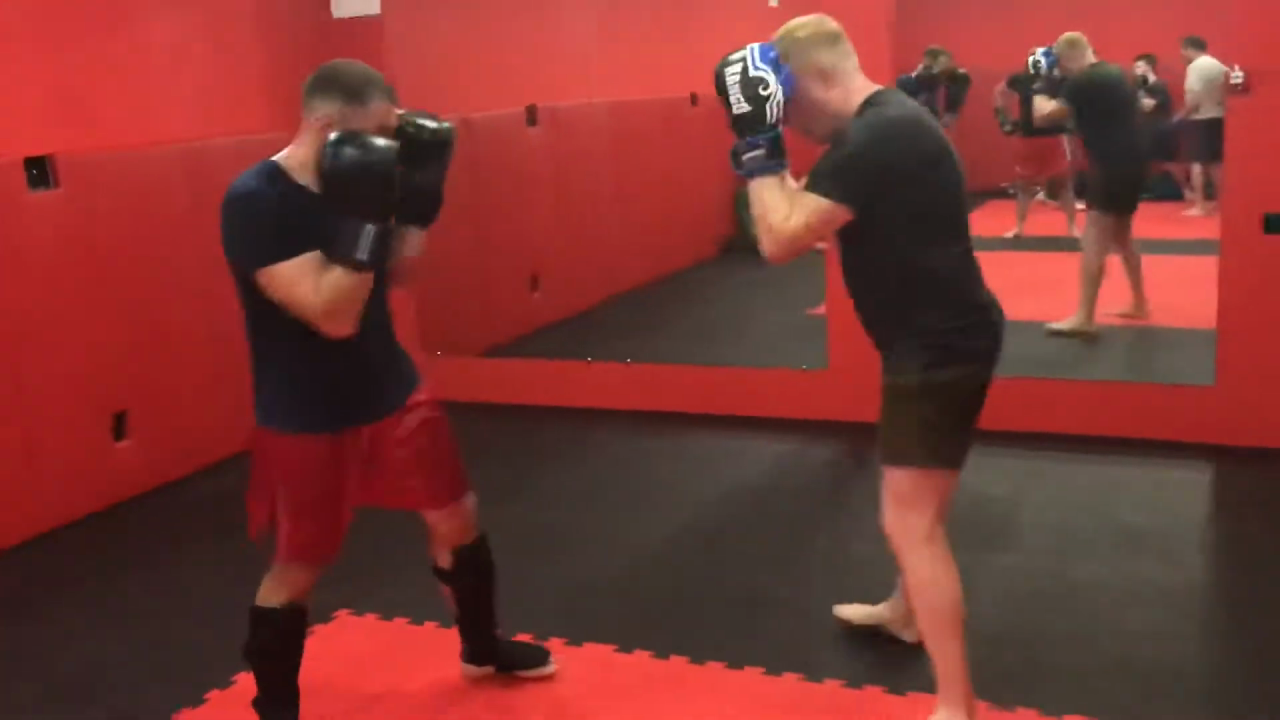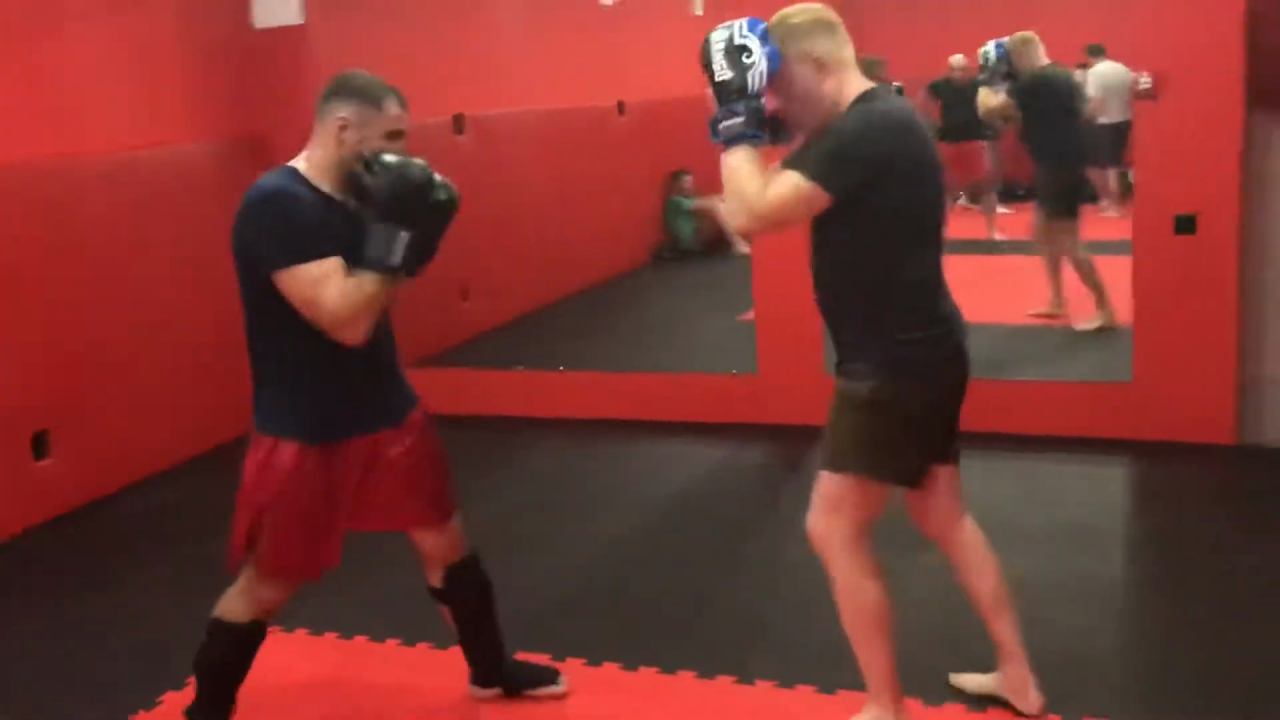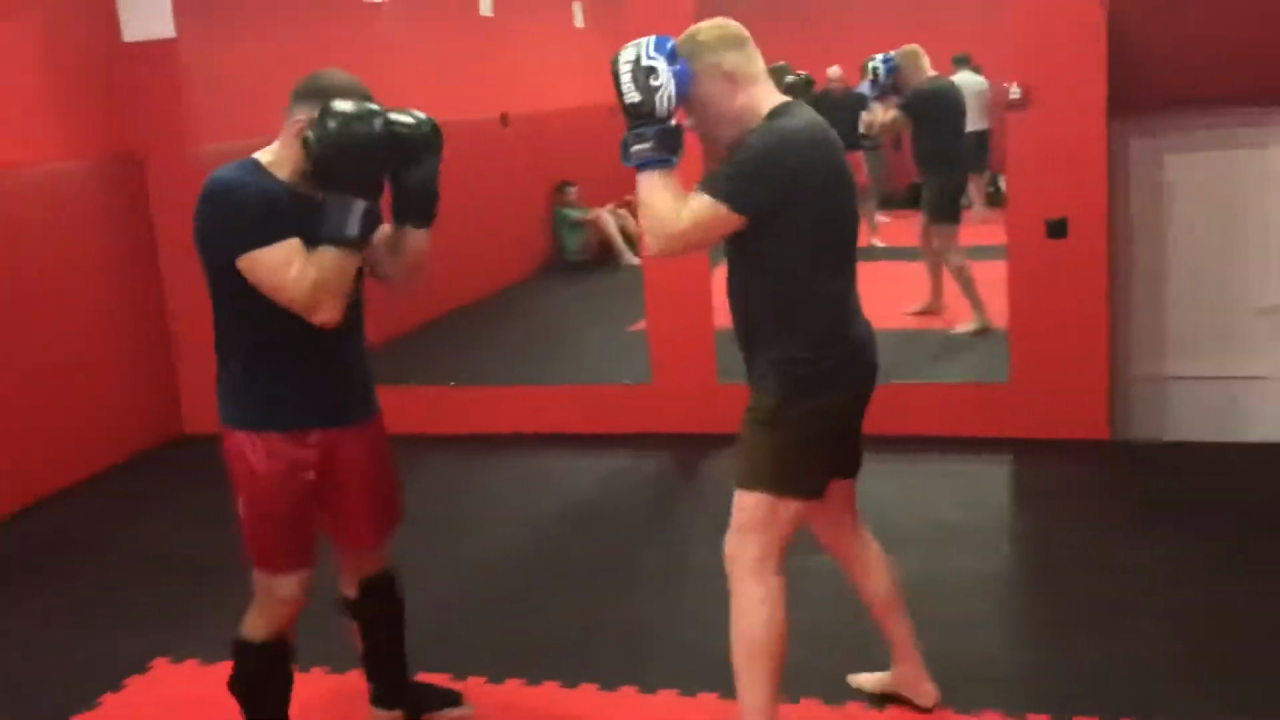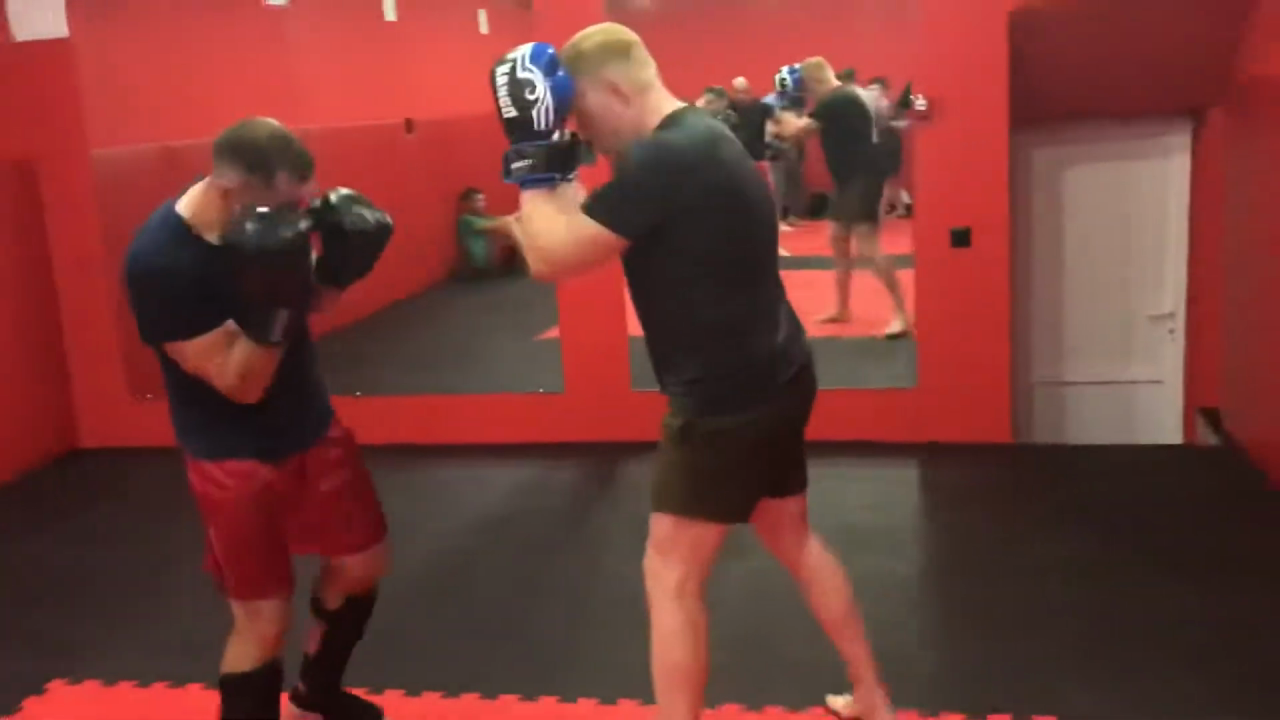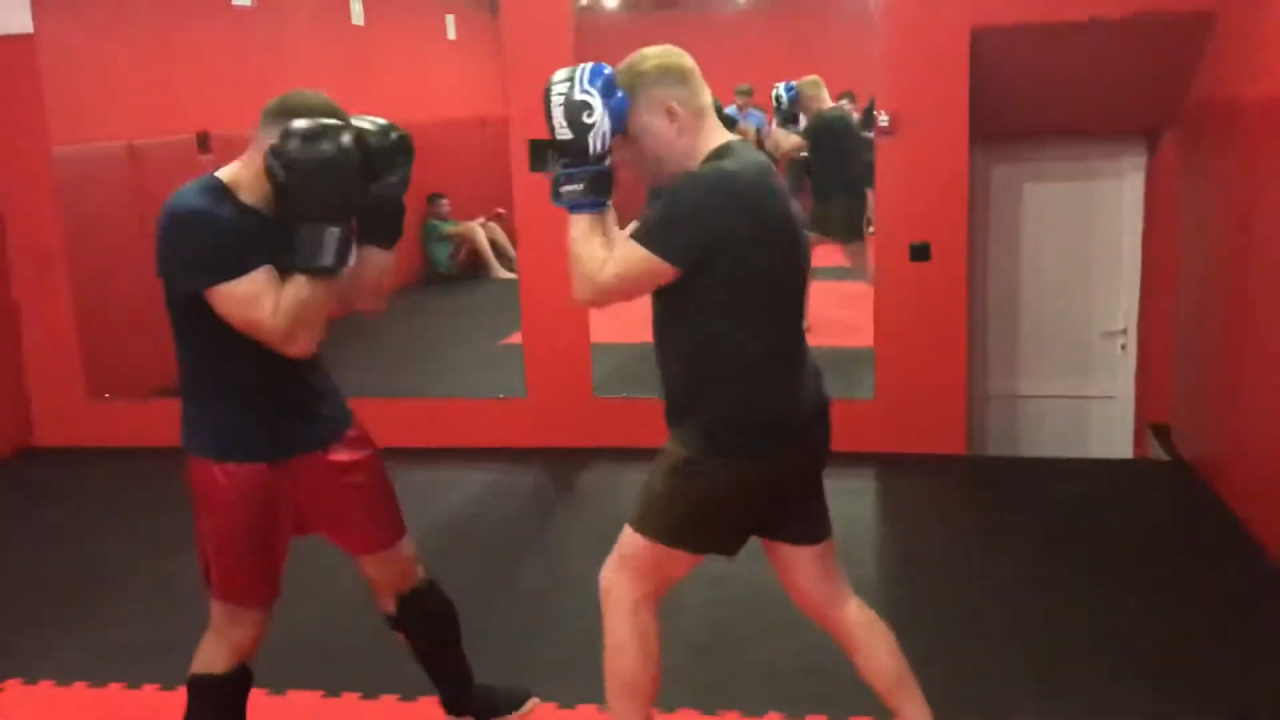
dt=0.3s
person 1, frame 1
left shoulder: (878, 137)
right shoulder: (885, 121)
left elbow: (780, 238)
right elbow: (807, 208)
left wrist: (757, 139)
right wrist: (761, 139)
left hip: (941, 347)
right hip: (936, 336)
left knee: (909, 522)
right knee: (907, 498)
right ankle: (908, 610)
person 1, frame 2
left shoulder: (865, 132)
right shoulder: (874, 123)
left elbow: (748, 214)
right elbow: (780, 199)
left wrist: (735, 113)
right wrist: (742, 114)
left hip: (893, 367)
right hip: (920, 354)
left knee: (834, 531)
right knee: (944, 516)
person 1, frame 3
left shoulder: (779, 146)
right shoulder: (787, 137)
left elbow: (666, 237)
right elbow: (692, 219)
left wrist: (647, 136)
right wrist: (653, 136)
left hip: (801, 379)
right hip: (825, 369)
left knee: (751, 558)
right knee: (839, 526)
person 1, frame 4
left shoulder: (664, 162)
right shoulder: (702, 139)
left elbow: (553, 256)
right elbow: (589, 213)
left wrist: (529, 150)
right wrist: (549, 155)
left hip: (726, 398)
right hip: (775, 374)
left knee: (671, 578)
right knee: (794, 539)
person 1, frame 5
left shoulder: (714, 190)
right shoulder: (738, 174)
left elbow: (595, 282)
right elbow: (629, 248)
left wrist: (578, 172)
right wrist: (592, 176)
left hip: (729, 439)
right hip: (787, 426)
left knee: (625, 586)
right knee: (830, 599)
person 2, frame 1
left shoulder: (371, 178)
right shoulder: (255, 202)
left elbow: (401, 265)
right elbow: (334, 317)
left wrist: (422, 184)
right wrist: (361, 217)
left hip: (393, 393)
right hip: (306, 419)
left knee: (456, 519)
right knee: (297, 568)
left ankle: (482, 647)
person 2, frame 2
left shoulder: (355, 197)
right shoulder: (277, 205)
right elbow: (349, 321)
left wrist: (418, 237)
right wrist: (397, 231)
left hip: (387, 411)
right hip: (306, 431)
left knee: (447, 543)
right knee: (267, 583)
person 2, frame 3
left shoulder: (327, 187)
right shoulder: (234, 196)
left elbow: (401, 269)
right elbow: (322, 303)
left wrist: (415, 192)
right wrist: (353, 197)
left hip: (349, 411)
right hip: (270, 426)
left knee: (367, 560)
right knee: (282, 591)
person 2, frame 4
left shoulder: (267, 219)
right shoulder: (159, 261)
left elbow: (314, 298)
right elbow: (243, 384)
left wrist: (343, 254)
right wrist: (273, 296)
left hip: (310, 424)
right hip: (234, 452)
left knee: (363, 563)
right knee: (264, 619)
person 2, frame 5
left shoulder: (295, 200)
right shoulder: (196, 219)
left elbow: (360, 294)
right elbow: (293, 334)
left wrist: (381, 204)
right wrist: (324, 223)
left hip: (320, 425)
right hip: (238, 452)
left knee: (394, 567)
right knee: (238, 621)
person 3, frame 1
left shoulder: (1084, 81)
right shoulder: (1114, 74)
left elbow: (1043, 117)
left wrist: (1040, 88)
right wrist: (1058, 87)
left hip: (1115, 165)
right hip: (1133, 162)
left knee: (1093, 239)
right knee: (1121, 235)
left ankle: (1084, 317)
right ankle: (1139, 303)
person 3, frame 2
left shoulder: (1035, 82)
right shoulder: (1059, 76)
left elbow: (987, 109)
right elbow: (1020, 106)
left wrist: (988, 79)
right wrist: (1005, 80)
left hip: (1059, 170)
right hip: (1059, 167)
left knee: (1067, 243)
right knee: (1044, 233)
left ankle: (1105, 311)
right ankle: (1057, 300)
person 3, frame 3
left shoulder: (924, 94)
right shoulder: (943, 86)
left elbow: (882, 124)
right elbow: (907, 112)
right wrist: (894, 96)
left hip: (944, 176)
right hip: (941, 174)
left knee: (946, 247)
right knee: (927, 235)
left ankle: (980, 315)
right ankle: (936, 299)
person 3, frame 4
left shoulder: (835, 101)
right shoulder: (843, 98)
left elbow: (794, 131)
right elbow: (808, 126)
left hip: (862, 181)
right hip: (850, 181)
left knee: (867, 247)
right knee: (838, 241)
left ankle: (901, 314)
right ankle: (842, 308)
person 3, frame 5
left shoulder: (826, 122)
right shoulder: (837, 117)
left elbow: (785, 149)
left hip: (844, 201)
right hip: (828, 200)
left knee: (862, 266)
